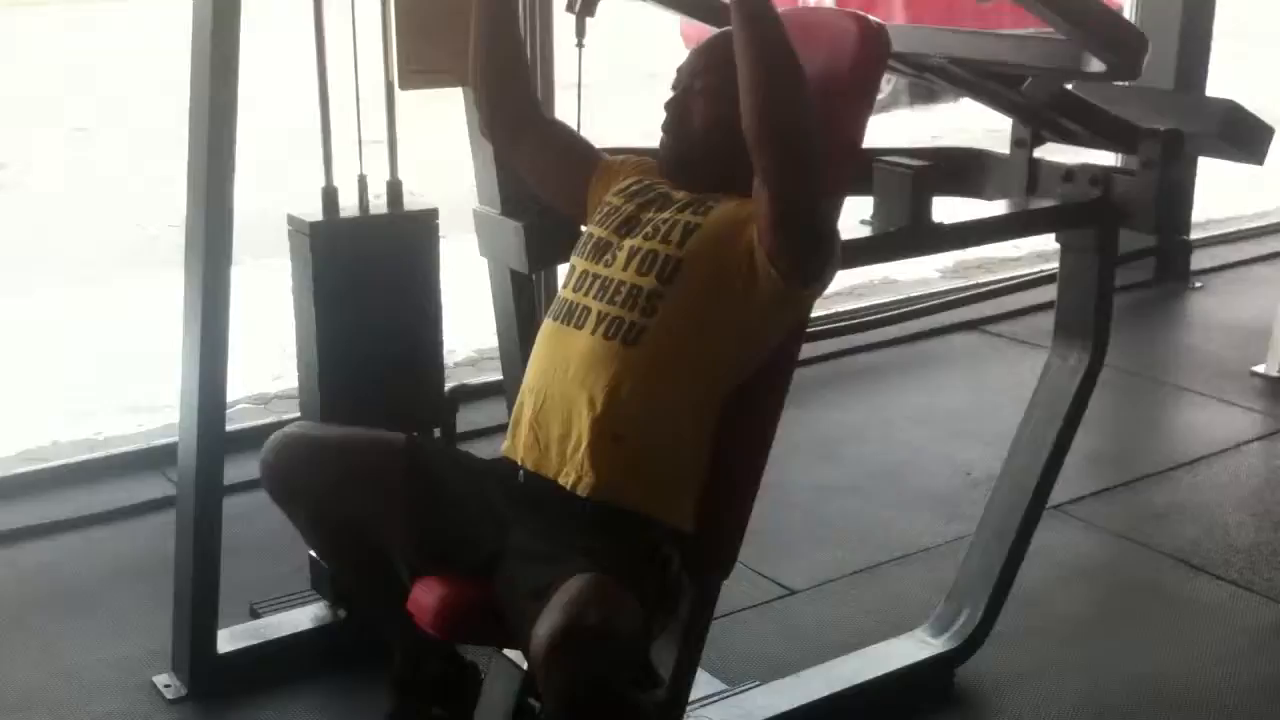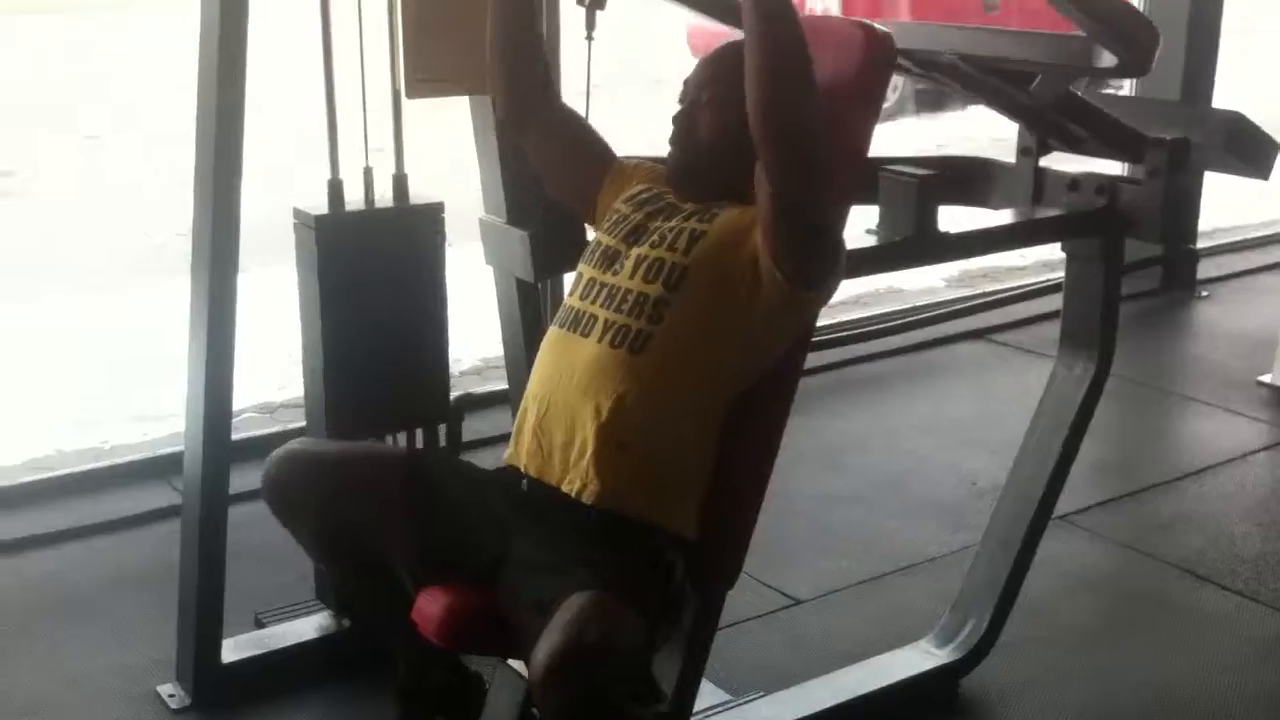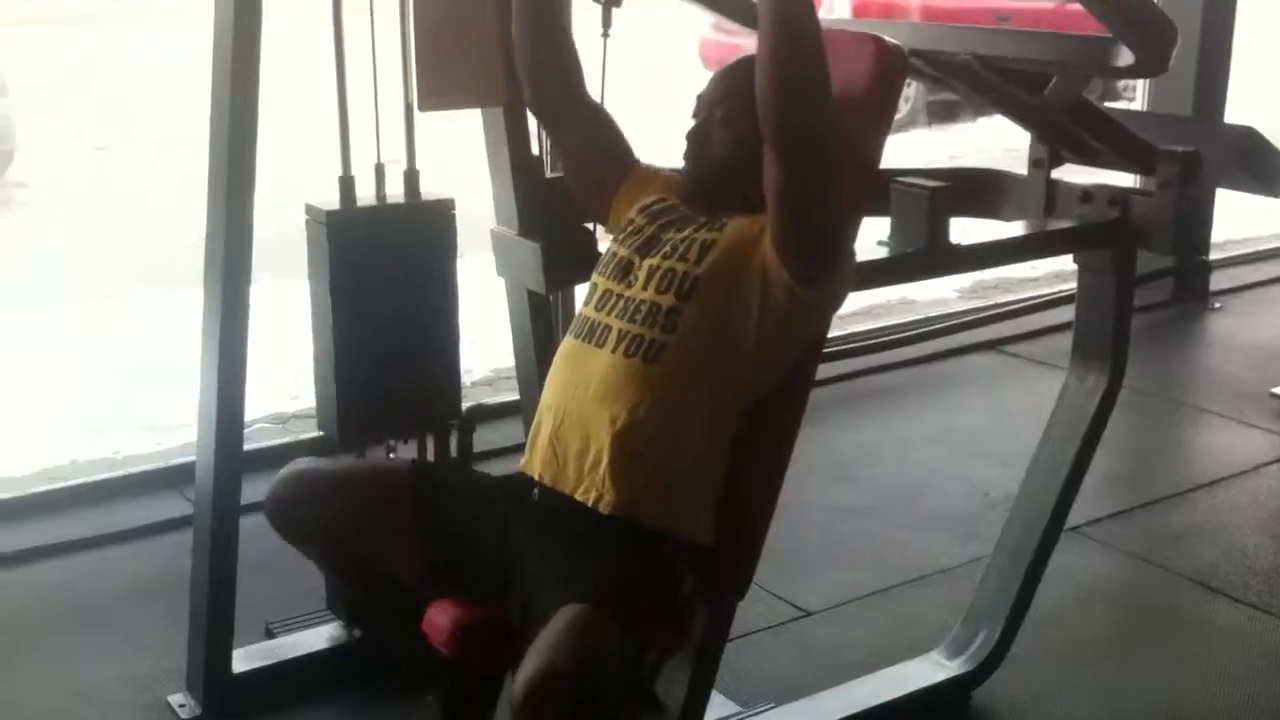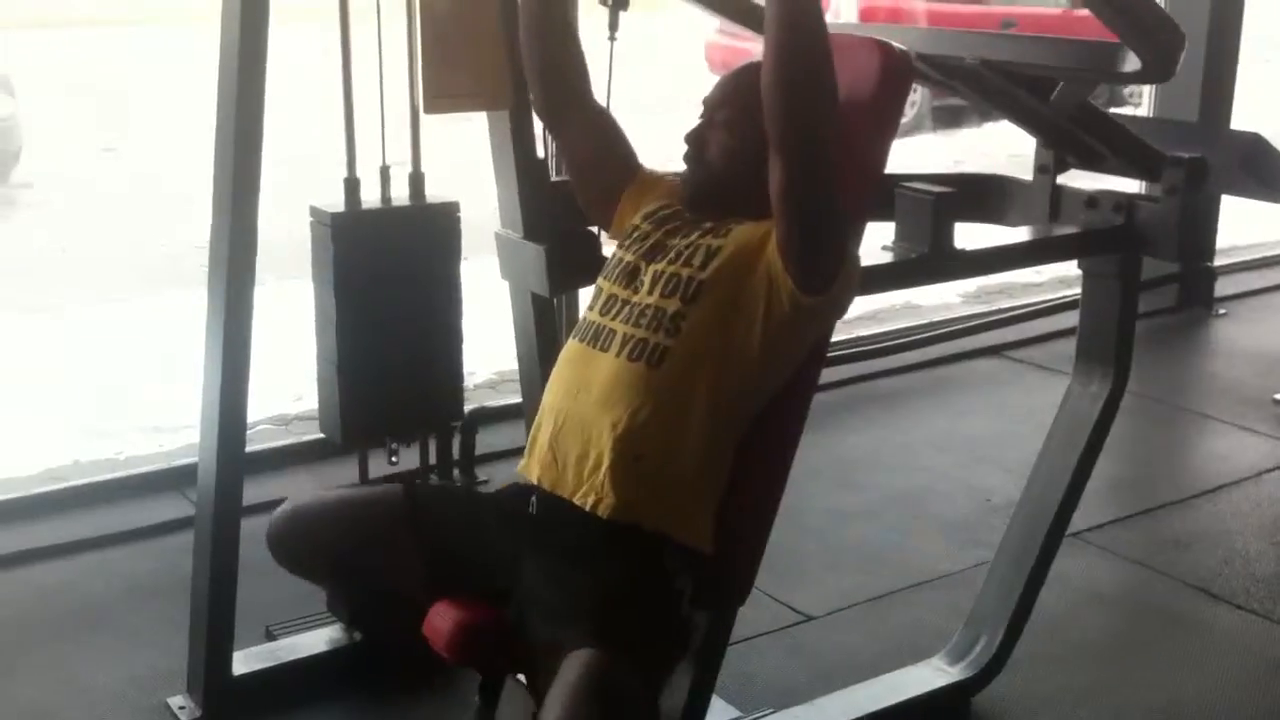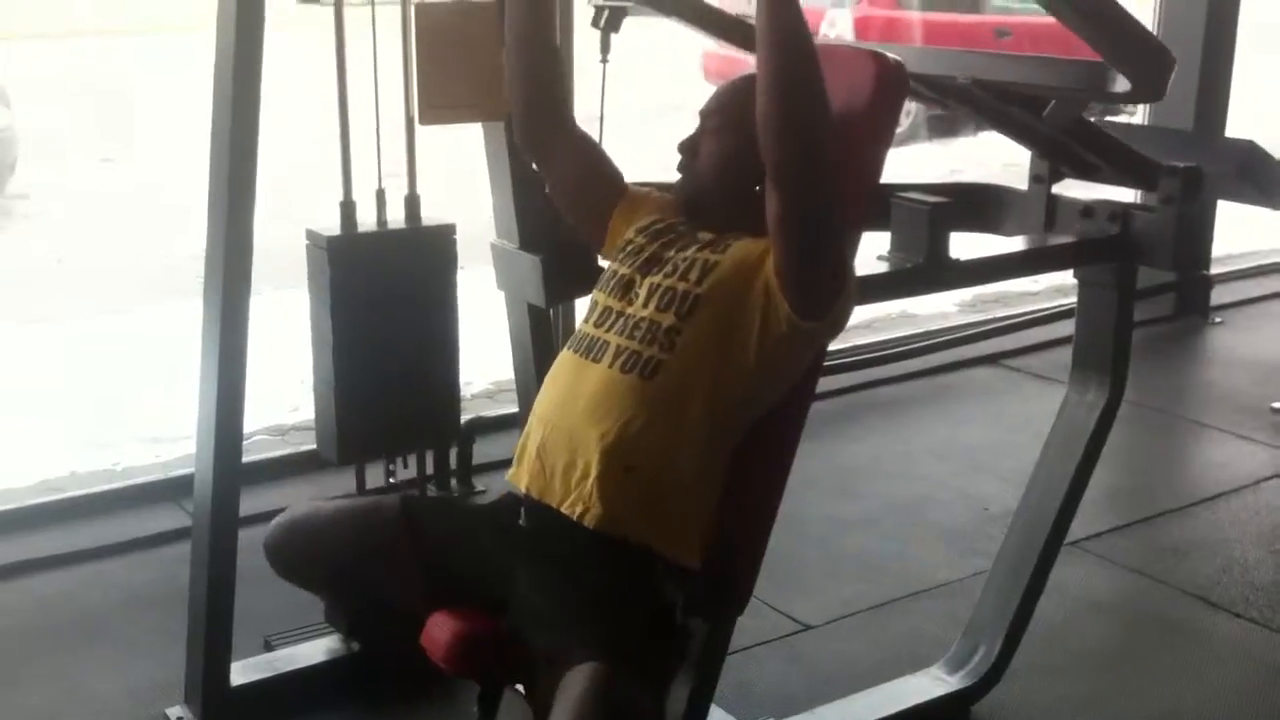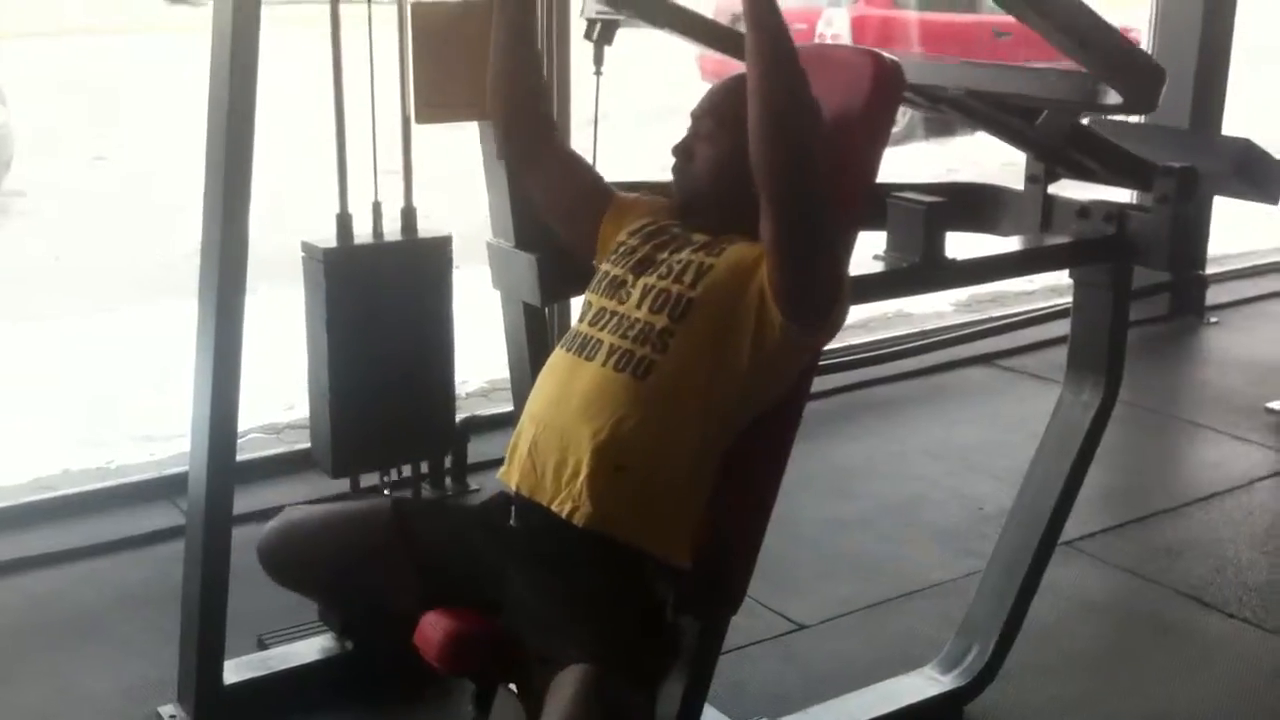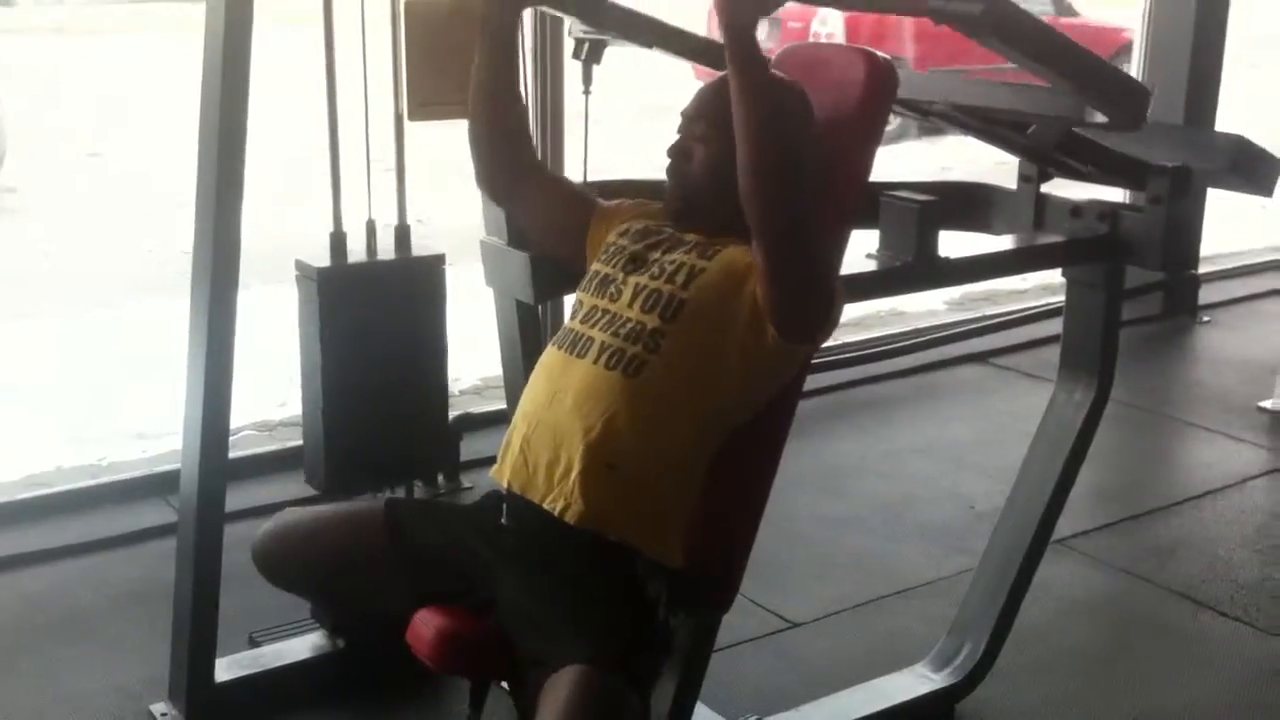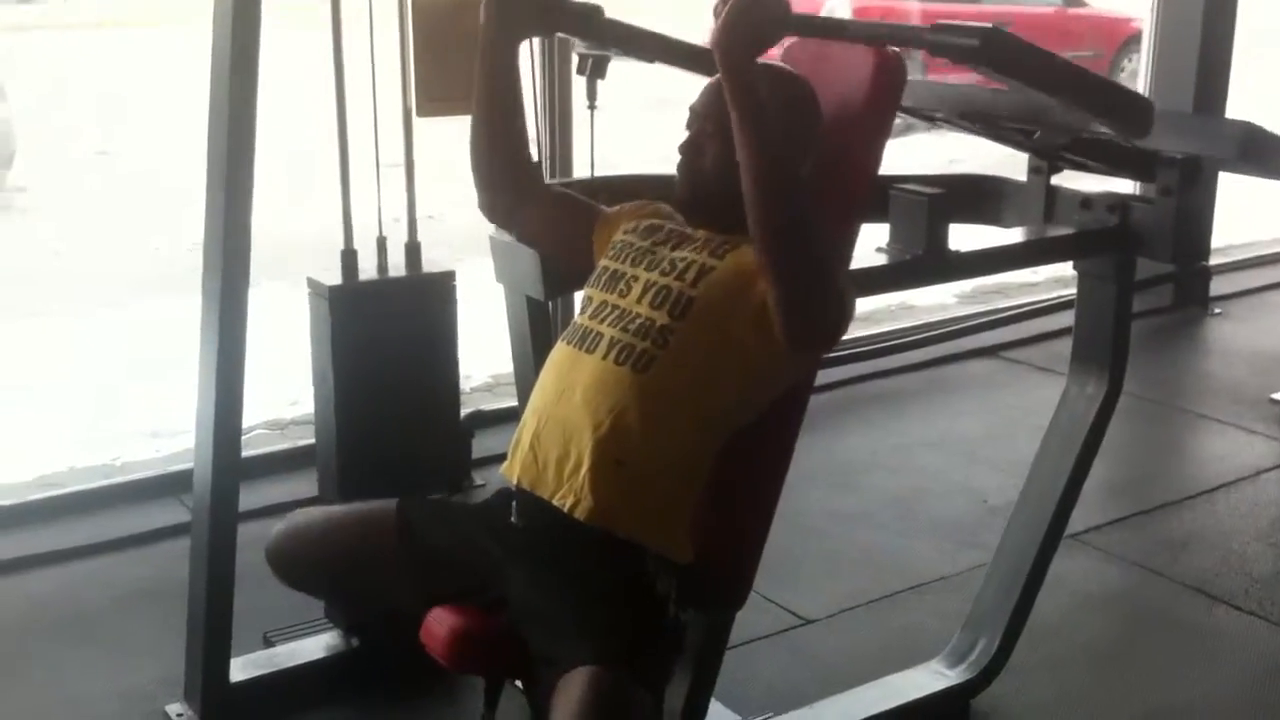
dt=0.2s
person 1, frame 1
left shoulder: (770, 235)
right shoulder: (625, 185)
left elbow: (788, 155)
right elbow: (510, 122)
left hip: (615, 530)
right hip: (508, 487)
left knee: (574, 638)
right knee: (296, 457)
right ankle: (428, 659)
person 1, frame 2
left shoulder: (778, 246)
right shoulder: (633, 193)
left elbow: (789, 147)
right elbow: (528, 110)
left hip: (618, 538)
right hip: (511, 492)
left knee: (574, 661)
right knee: (298, 475)
person 1, frame 3
left shoulder: (789, 255)
right shoulder: (647, 202)
left elbow: (799, 138)
right elbow: (556, 99)
left hip: (631, 545)
right hip: (526, 501)
right knee: (300, 496)
person 1, frame 4
left shoulder: (793, 264)
right shoulder: (652, 208)
left elbow: (802, 138)
right elbow: (562, 100)
left hip: (630, 555)
right hip: (525, 510)
right knee: (299, 532)
person 1, frame 5
left shoulder: (787, 278)
right shoulder: (646, 223)
left elbow: (799, 164)
right elbow: (542, 129)
left hip: (623, 565)
right hip: (517, 521)
right knee: (297, 540)
person 1, frame 6
left shoulder: (781, 281)
right shoulder: (638, 227)
left elbow: (791, 191)
right elbow: (528, 149)
left hip: (613, 566)
right hip: (509, 520)
right knee: (289, 544)
person 1, frame 7
left shoulder: (770, 281)
right shoulder: (630, 229)
left elbow: (785, 230)
right elbow: (507, 174)
left hip: (606, 563)
right hip: (501, 519)
right knee: (283, 547)
person 1, frame 8
left shoulder: (776, 276)
right shoulder: (637, 228)
left elbow: (803, 303)
right elbow: (511, 197)
left wrist: (742, 76)
left hip: (618, 561)
right hip: (512, 515)
right knee: (295, 546)
